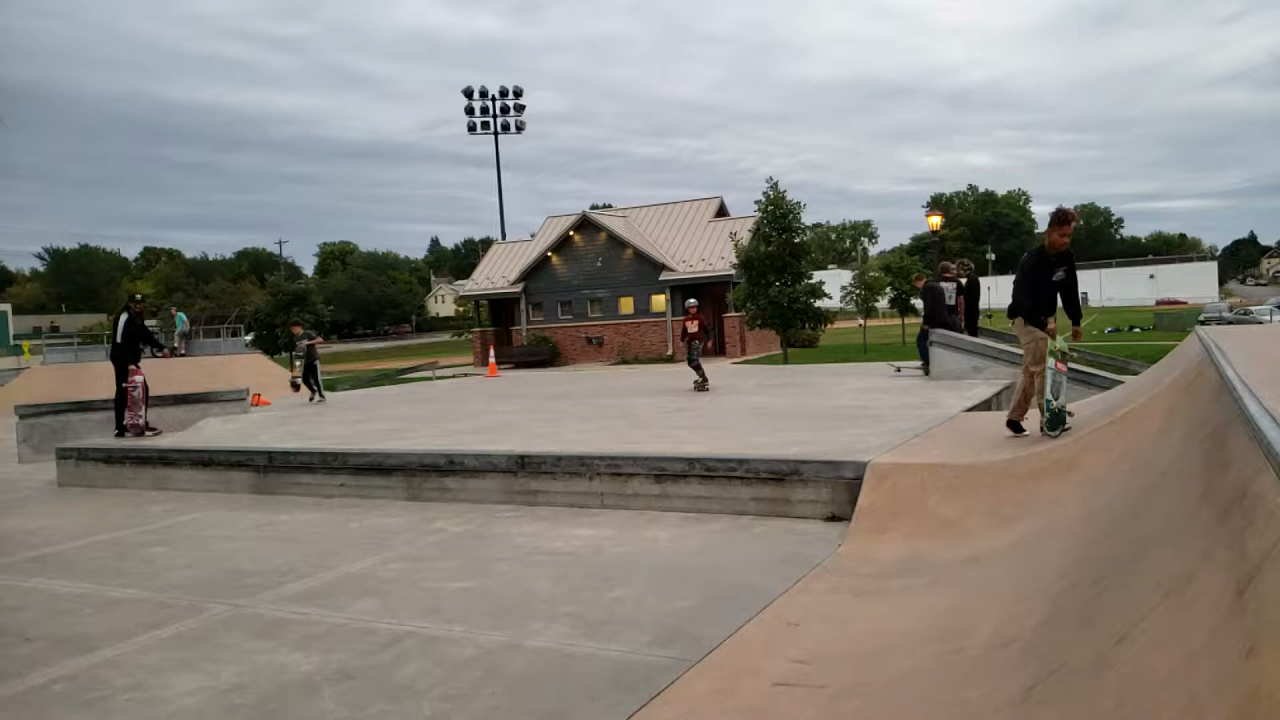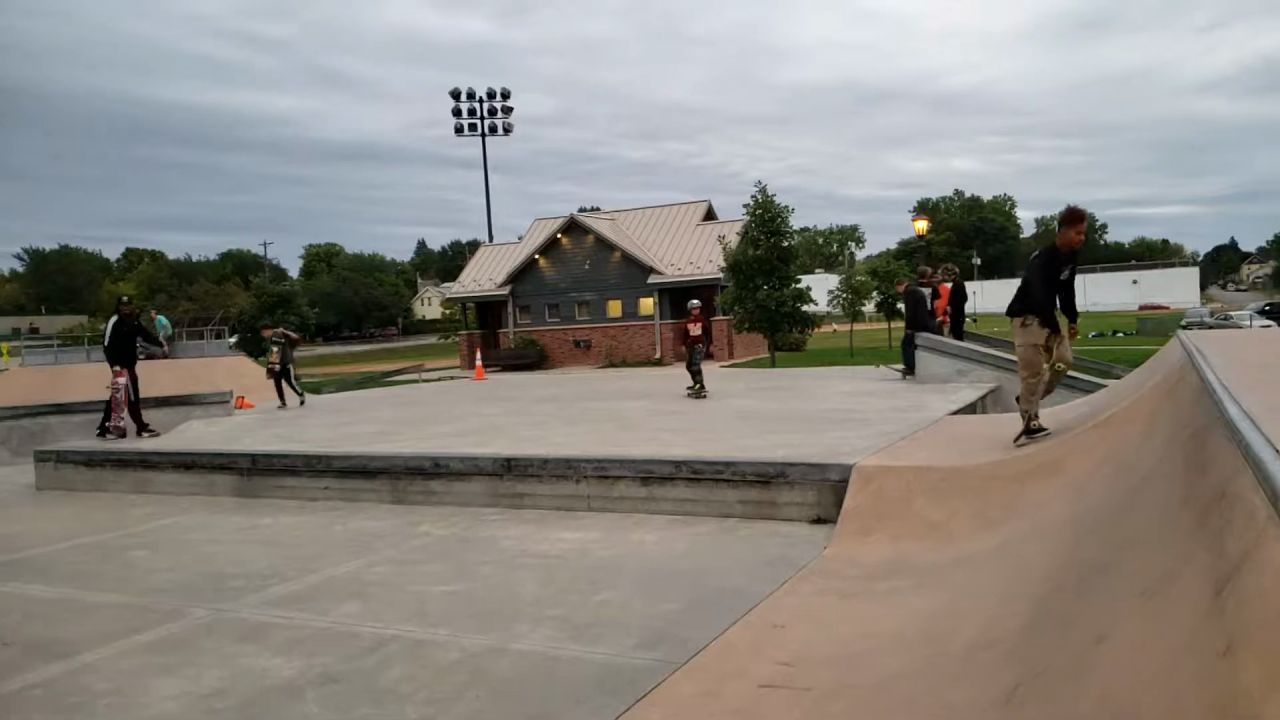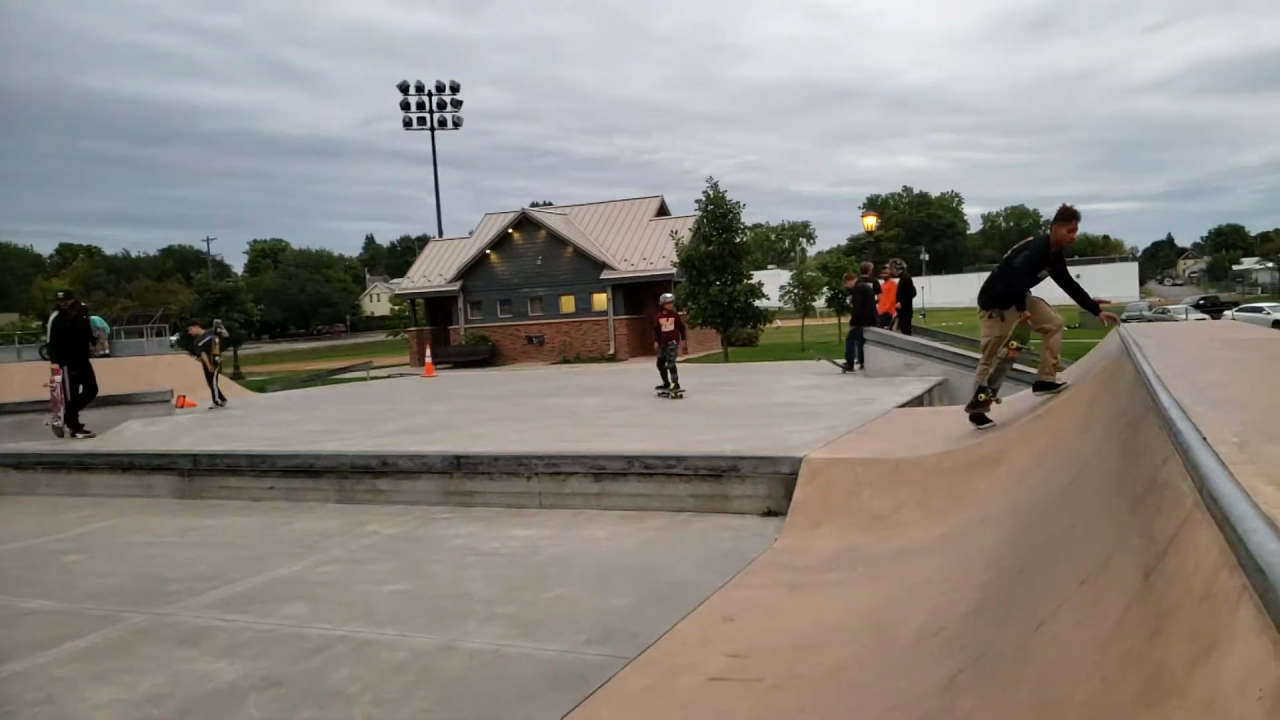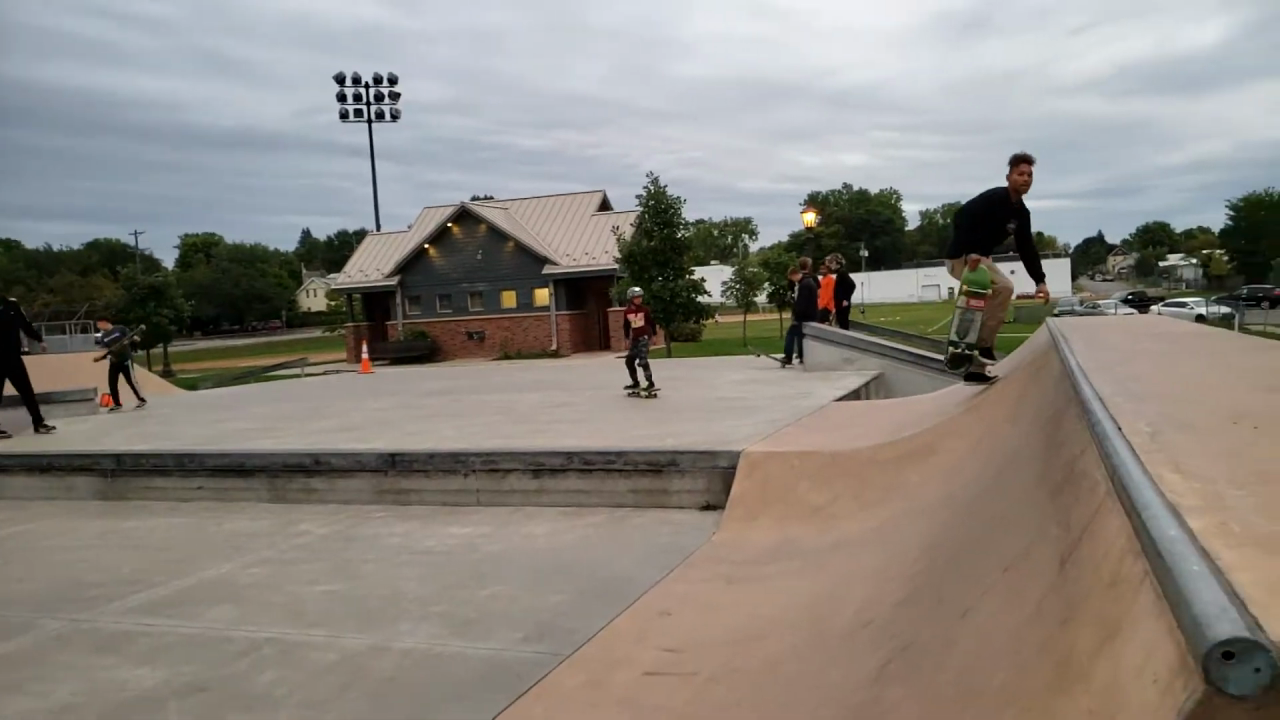
dt=0.3s
person 1, frame 1
left shoulder: (1067, 256)
right shoulder: (1031, 261)
left elbow: (1070, 290)
right elbow: (1019, 298)
left wrist: (1076, 321)
right wrist: (1042, 324)
left hip: (1047, 317)
right hip: (1026, 318)
left knee: (1031, 370)
right knee: (1042, 364)
left ankle: (1014, 418)
person 1, frame 2
left shoulder: (1071, 254)
right shoulder: (1042, 260)
left elbow: (1066, 289)
right elbow: (1038, 297)
left wrist: (1072, 319)
right wrist: (1055, 329)
left hip: (1046, 316)
right hip: (1026, 316)
left knee: (1063, 361)
right knee: (1033, 371)
left ankle: (1026, 400)
right ankle: (1031, 422)
person 1, frame 3
left shoulder: (1055, 256)
right shoulder: (1034, 250)
left elbow: (1071, 286)
right elbow: (1016, 273)
left wrist: (1097, 309)
right wrist: (1022, 309)
left hip: (1017, 300)
right hip: (994, 301)
left knee: (1053, 324)
right knee: (992, 357)
left ankle: (1045, 381)
right ankle: (977, 411)
person 1, frame 4
left shoulder: (1022, 213)
right shoulder: (992, 198)
left elbow: (1027, 249)
right elbow: (961, 217)
left wrist: (1040, 281)
right wrist: (969, 252)
left hip: (981, 258)
right hip: (961, 257)
left knee: (997, 307)
right knee: (1004, 287)
left ankle: (973, 369)
right ankle: (984, 344)
